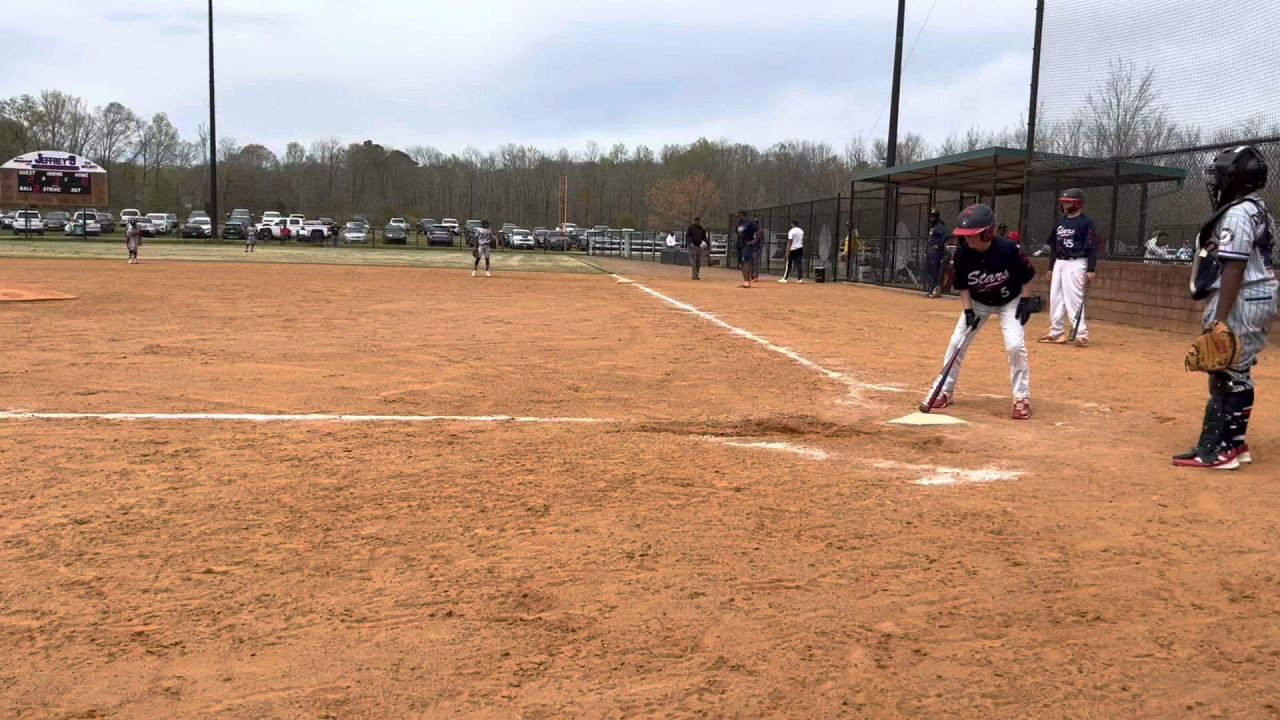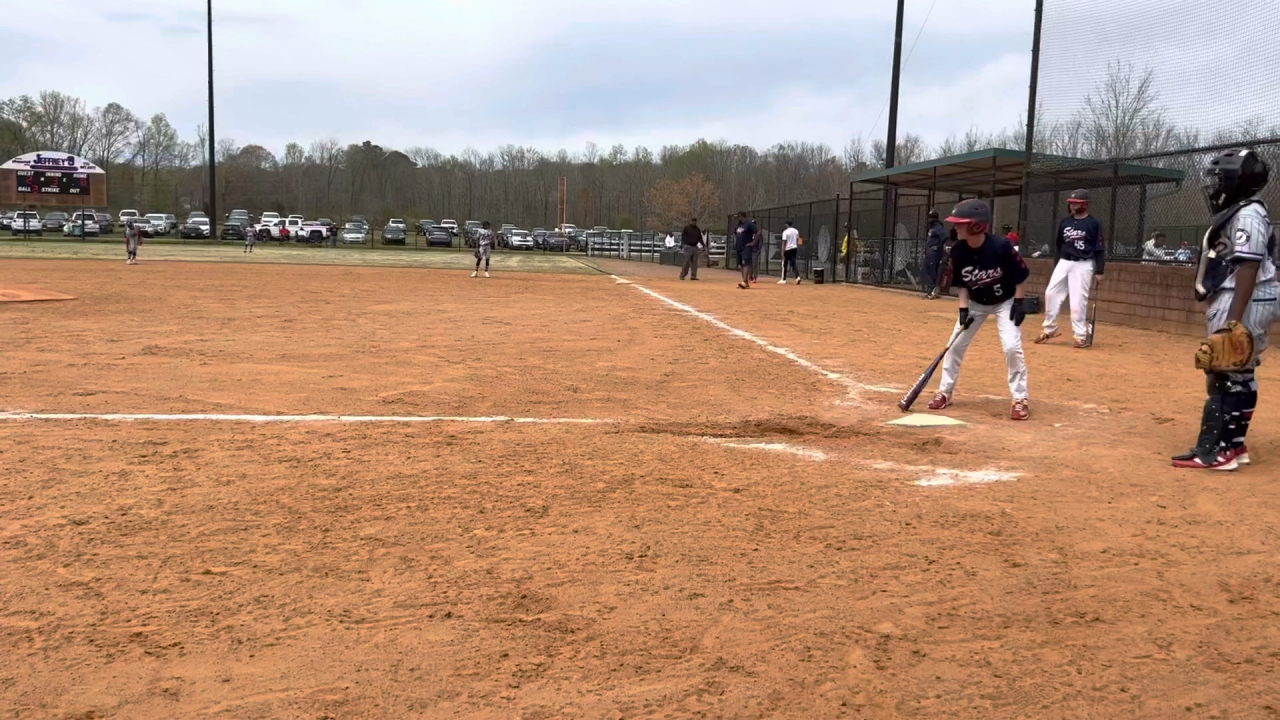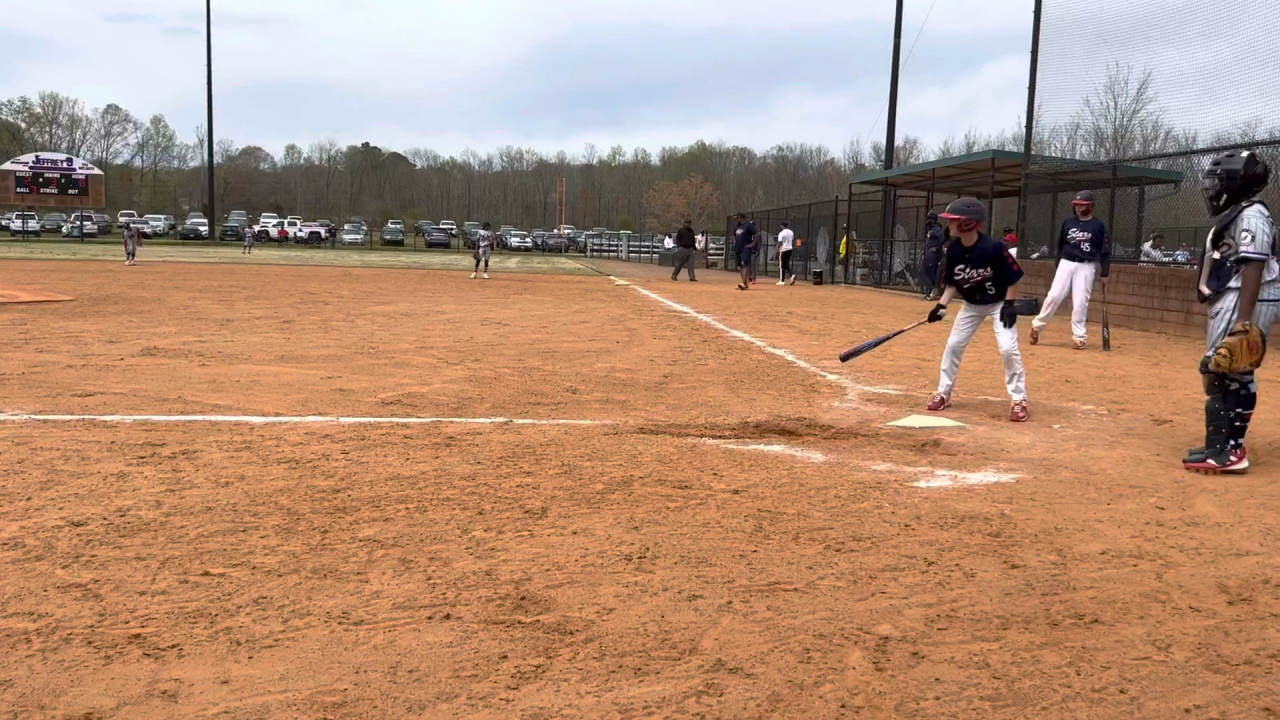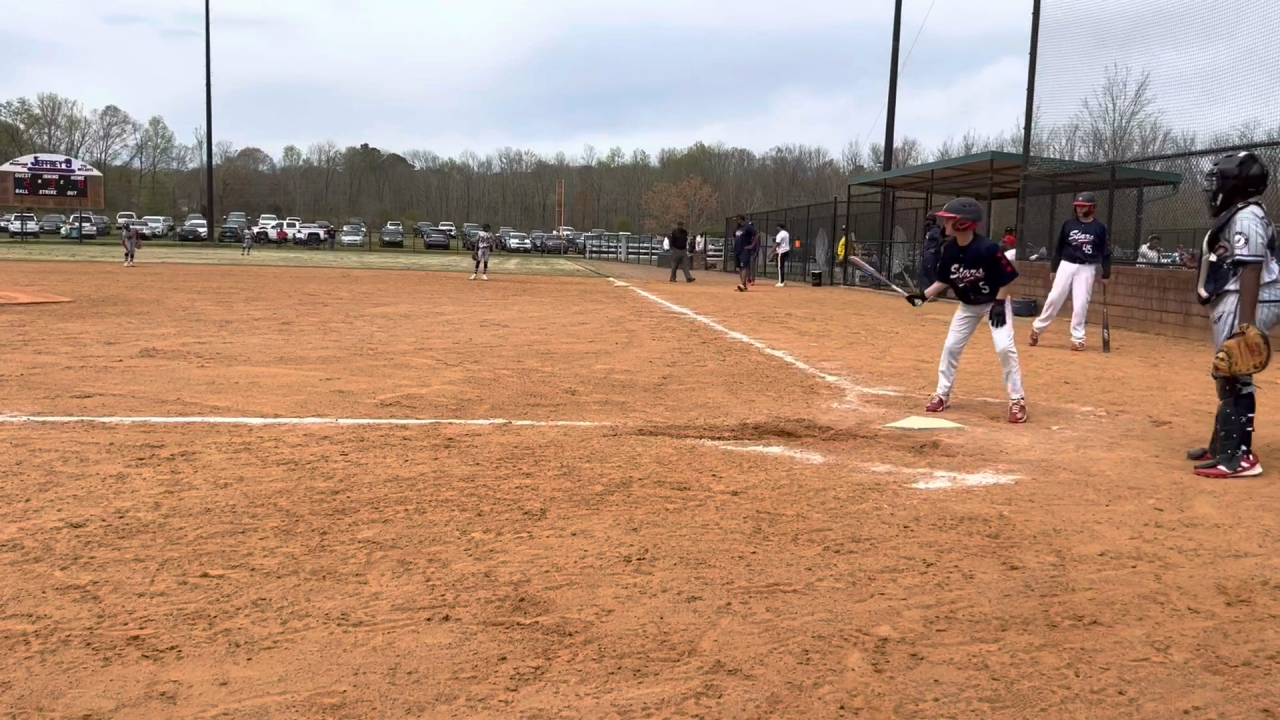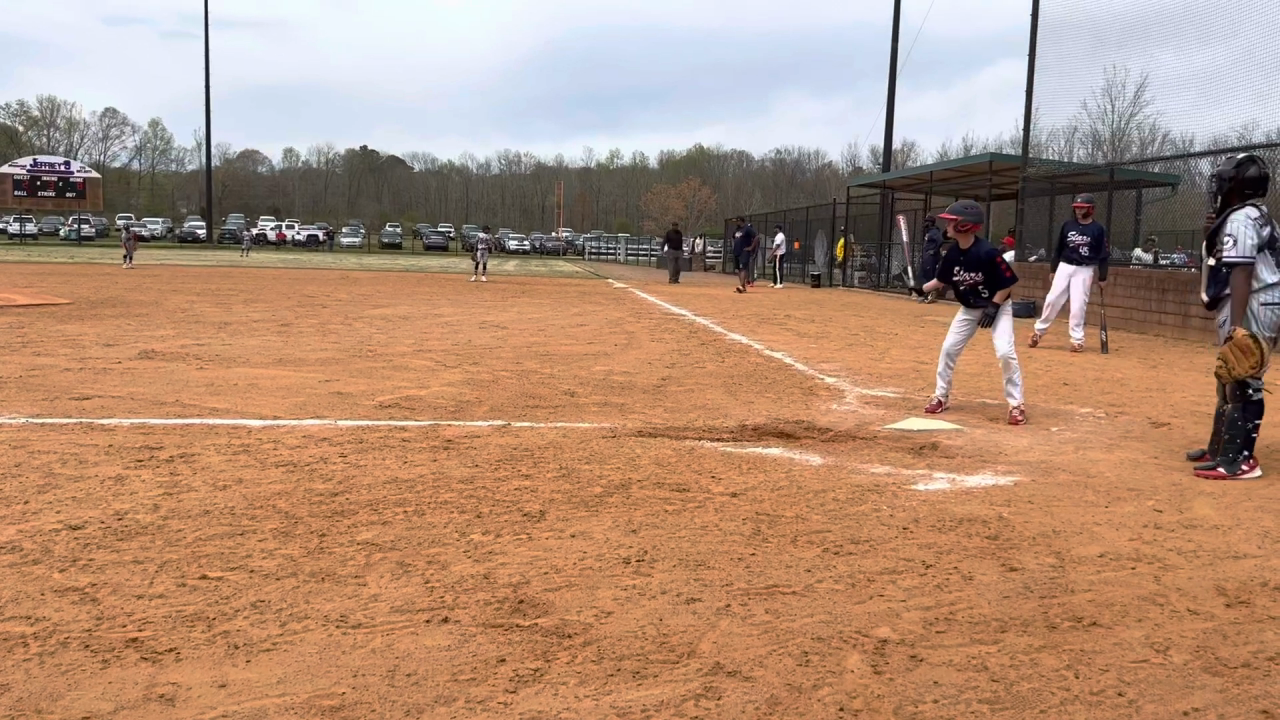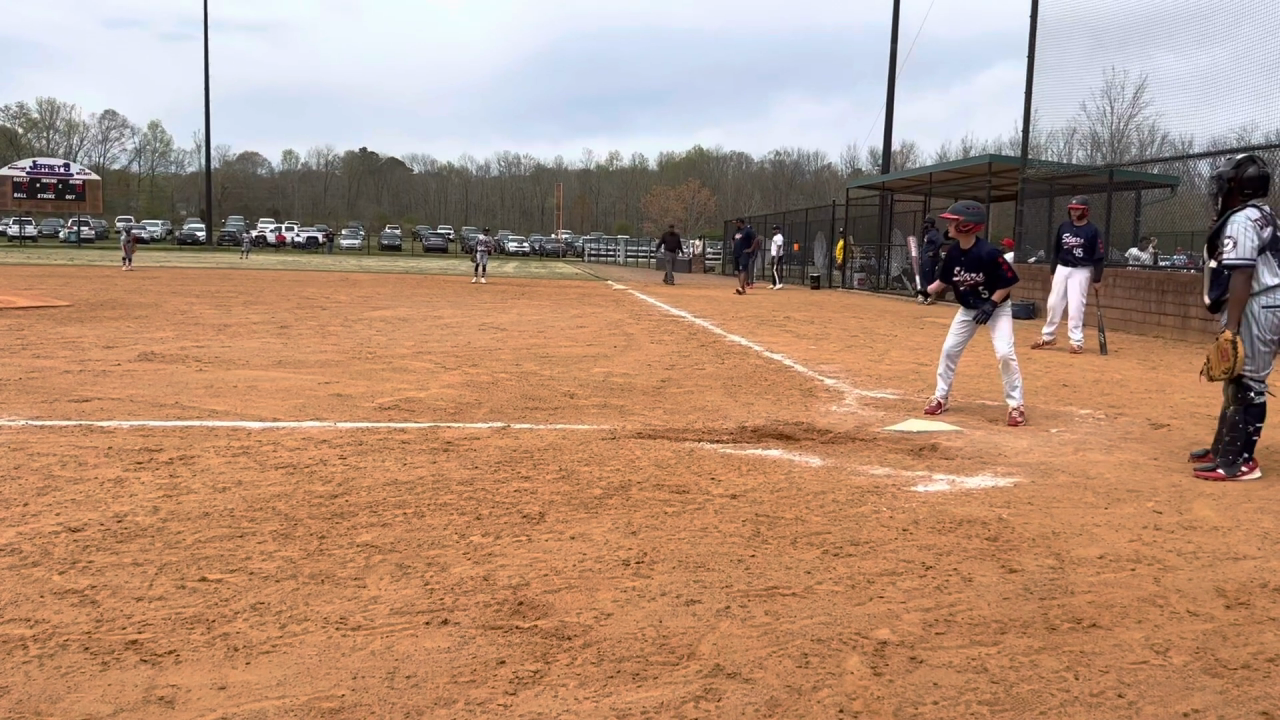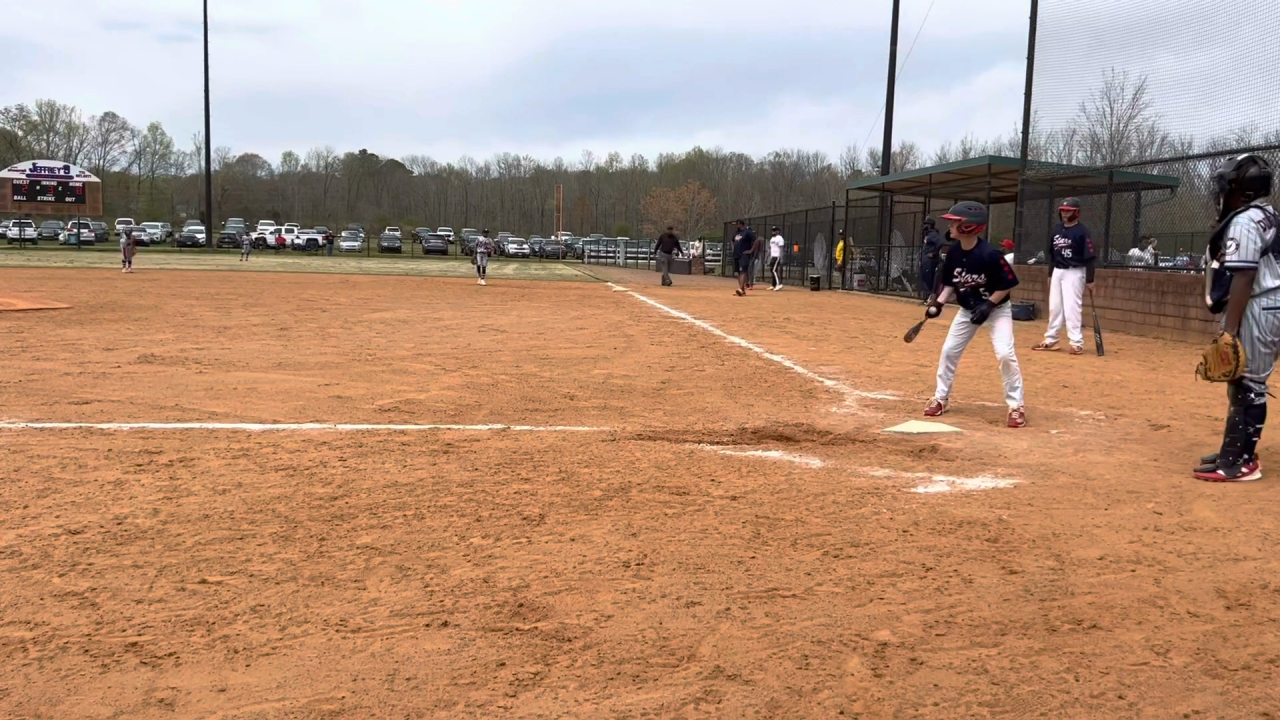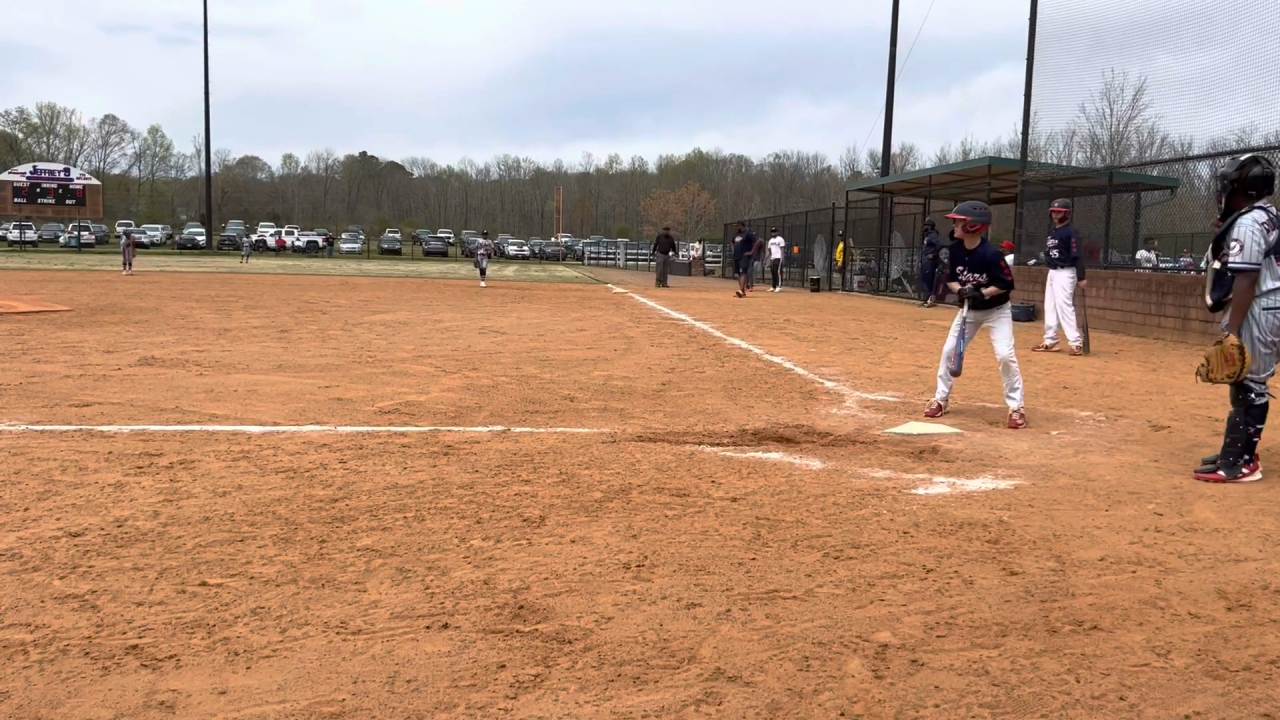
dt=0.2s
person 1, frame 1
left shoulder: (1237, 214)
right shoulder: (1258, 211)
left elbow: (1235, 268)
left wrist: (1220, 318)
left hip: (1239, 302)
right hip: (1258, 300)
left knee: (1226, 375)
right knee: (1238, 373)
left ankle: (1217, 450)
right ankle: (1235, 443)
person 1, frame 2
left shoulder: (1248, 215)
right shoulder: (1240, 213)
left elbow: (1249, 267)
left wrist: (1235, 318)
right wrist: (1234, 314)
left hip: (1242, 302)
right hip: (1244, 302)
left knee: (1222, 374)
right knee: (1240, 374)
left ankle: (1214, 451)
right ankle: (1233, 444)
person 1, frame 3
left shoulder: (1251, 216)
right shoulder: (1238, 214)
left elbow: (1254, 268)
left wrist: (1244, 319)
right wrist: (1226, 306)
left hip: (1243, 303)
right hip: (1234, 302)
left knee: (1219, 371)
right knee: (1238, 375)
left ankle: (1225, 451)
right ankle: (1228, 444)
person 1, frame 4
left shoulder: (1245, 217)
right shoulder: (1244, 215)
left elbow: (1251, 270)
left wrist: (1245, 321)
right wrist: (1203, 265)
left hip: (1244, 305)
right hip: (1238, 303)
left knee: (1233, 377)
right knee: (1232, 377)
left ankle: (1238, 457)
right ankle: (1224, 446)
person 1, frame 5
left shoulder: (1239, 219)
left elbow: (1242, 272)
left wrist: (1238, 324)
right wrist: (1216, 234)
left hip: (1252, 306)
left knee: (1244, 382)
right knee: (1231, 378)
left ankle: (1239, 459)
right ankle: (1221, 447)
person 1, frame 6
left shoulder: (1240, 221)
left elbow: (1242, 275)
left wrist: (1230, 326)
left knee: (1247, 384)
right knee: (1238, 380)
left ankle: (1239, 461)
right ankle: (1225, 448)
person 1, frame 7
left shoulder: (1244, 222)
left elbow: (1243, 278)
left wrist: (1230, 329)
right wrist: (1228, 254)
left knee: (1247, 385)
right knee: (1244, 383)
left ankle: (1239, 462)
right ankle: (1236, 452)
person 1, frame 8
left shoulder: (1247, 223)
left elbow: (1246, 279)
left wrist: (1232, 331)
right wrist: (1229, 234)
left knee: (1248, 385)
right knee: (1250, 384)
left ankle: (1240, 463)
right ankle: (1238, 453)
person 2, frame 1
left shoulder: (1007, 249)
right shoulder: (962, 254)
left elbow: (1026, 276)
right elbow: (963, 286)
left wrist: (1025, 302)
right wrist: (968, 310)
left hip: (1009, 303)
right hip: (978, 304)
left knee: (1015, 346)
right knee: (957, 343)
left ankle: (1021, 398)
right ankle: (946, 391)
person 2, frame 2
left shoulder: (1001, 247)
right shoulder: (958, 250)
left elbow: (1020, 276)
right elbow: (961, 284)
left wrist: (1018, 302)
right wrist: (963, 309)
left hip: (1005, 302)
right hip: (976, 304)
left knee: (1012, 346)
right knee: (956, 343)
left ankle: (1020, 399)
right ankle: (945, 392)
person 2, frame 3
left shoulder: (993, 247)
right shoulder: (953, 250)
left elbow: (1013, 277)
right elbow: (952, 283)
left wrist: (1009, 304)
right wrist: (942, 304)
left hip: (999, 303)
right hip: (971, 305)
left knee: (1008, 348)
right knee: (953, 345)
left ankle: (1019, 400)
right ankle: (943, 393)
person 2, frame 4
left shoulder: (987, 248)
right shoulder: (949, 249)
left elbow: (1008, 277)
right elbow: (944, 279)
left wrist: (999, 303)
right wrist: (925, 295)
left hip: (994, 304)
right hip: (967, 306)
left knee: (1005, 347)
right knee: (951, 347)
left ankle: (1017, 400)
right ankle: (942, 394)
person 2, frame 5
left shoulder: (987, 252)
right shoulder: (953, 252)
left elbow: (1008, 282)
right elbow: (943, 279)
left wrist: (993, 307)
right wrist: (924, 289)
left hip: (997, 308)
right hip: (968, 309)
left knee: (1005, 352)
right knee: (949, 348)
left ankle: (1016, 404)
right ankle: (941, 396)
person 2, frame 6
left shoulder: (988, 253)
right shoulder: (953, 252)
left elbow: (1008, 281)
right elbow: (945, 280)
left wrist: (991, 304)
right wrist: (927, 291)
left hip: (997, 308)
right hip: (967, 309)
left knee: (1005, 353)
right knee: (949, 349)
left ankle: (1016, 405)
right ankle: (941, 397)
person 2, frame 7
left shoulder: (989, 254)
right shoulder: (953, 252)
left elbow: (1009, 283)
right elbow: (948, 282)
left wrist: (989, 304)
right wrist: (939, 302)
left hip: (997, 309)
right hip: (968, 310)
left knee: (1005, 354)
right knee: (949, 351)
left ankle: (1016, 406)
right ankle: (941, 398)
person 2, frame 8
left shoulder: (991, 254)
right shoulder: (956, 249)
left elbow: (1005, 285)
right elbow: (951, 279)
left wrist: (981, 293)
right wrist: (961, 290)
left hip: (997, 310)
right hip: (969, 310)
left knee: (1005, 355)
right knee: (950, 351)
left ankle: (1016, 407)
right ankle: (941, 399)
